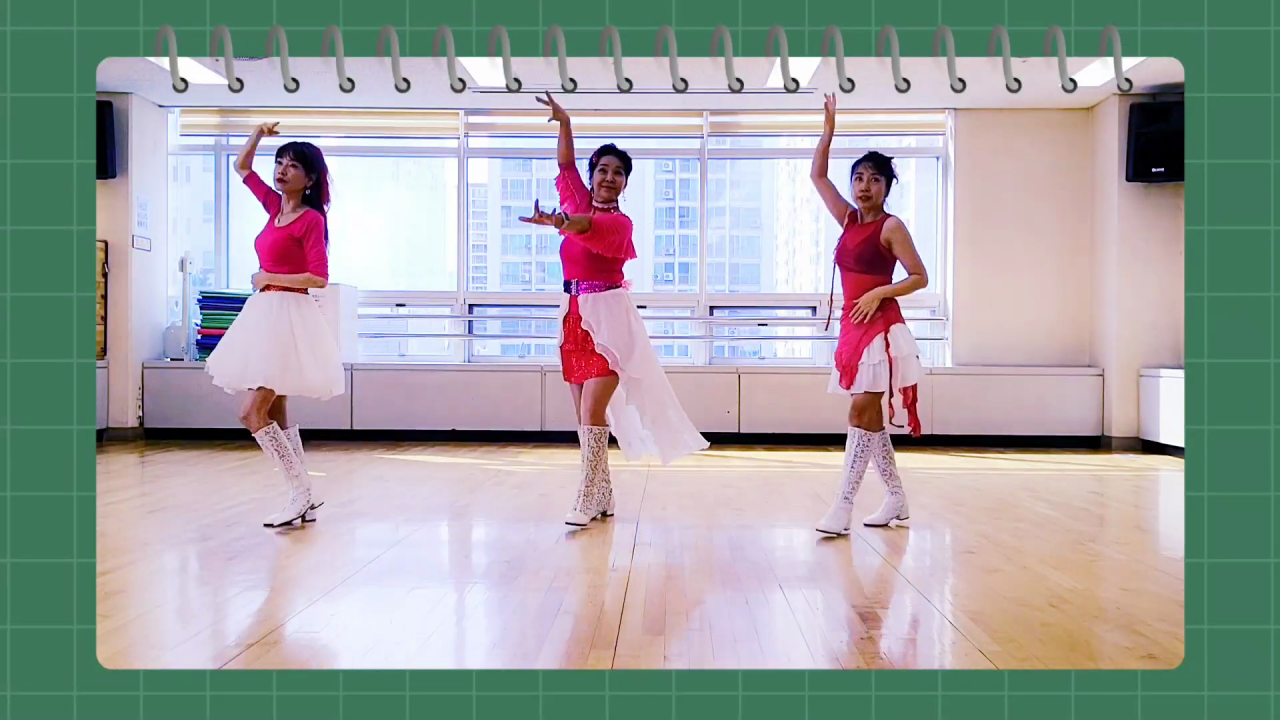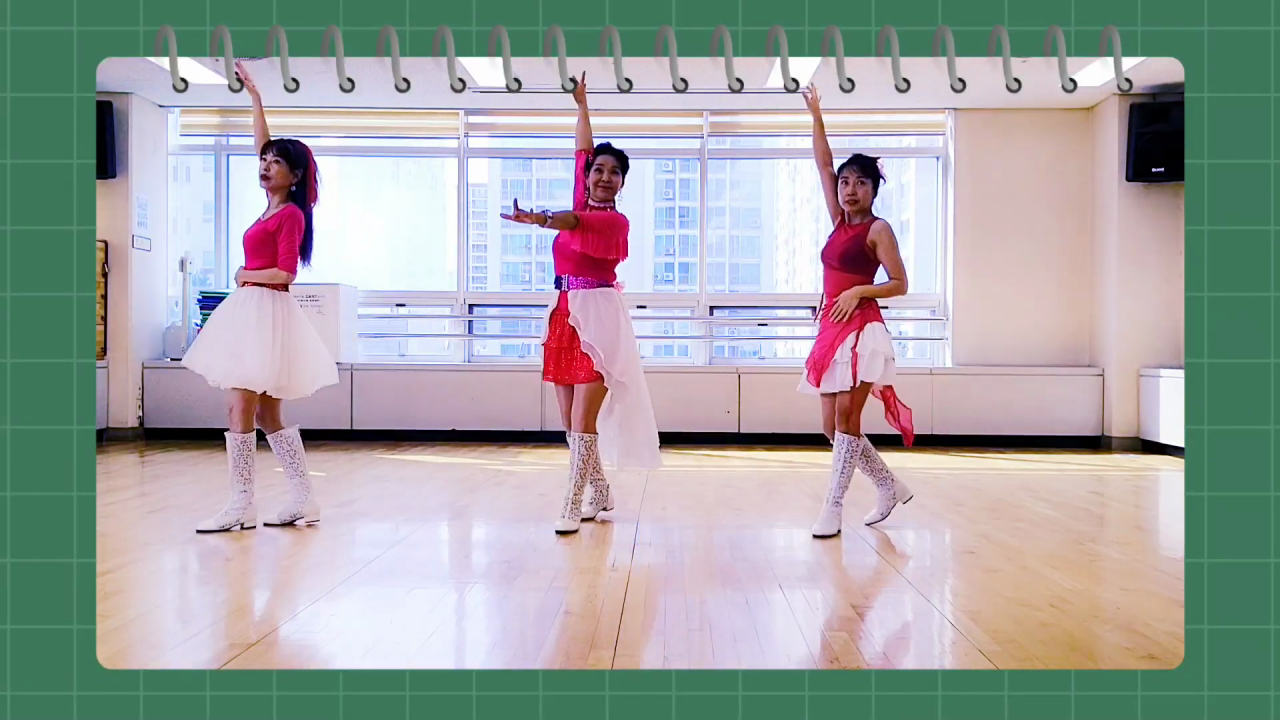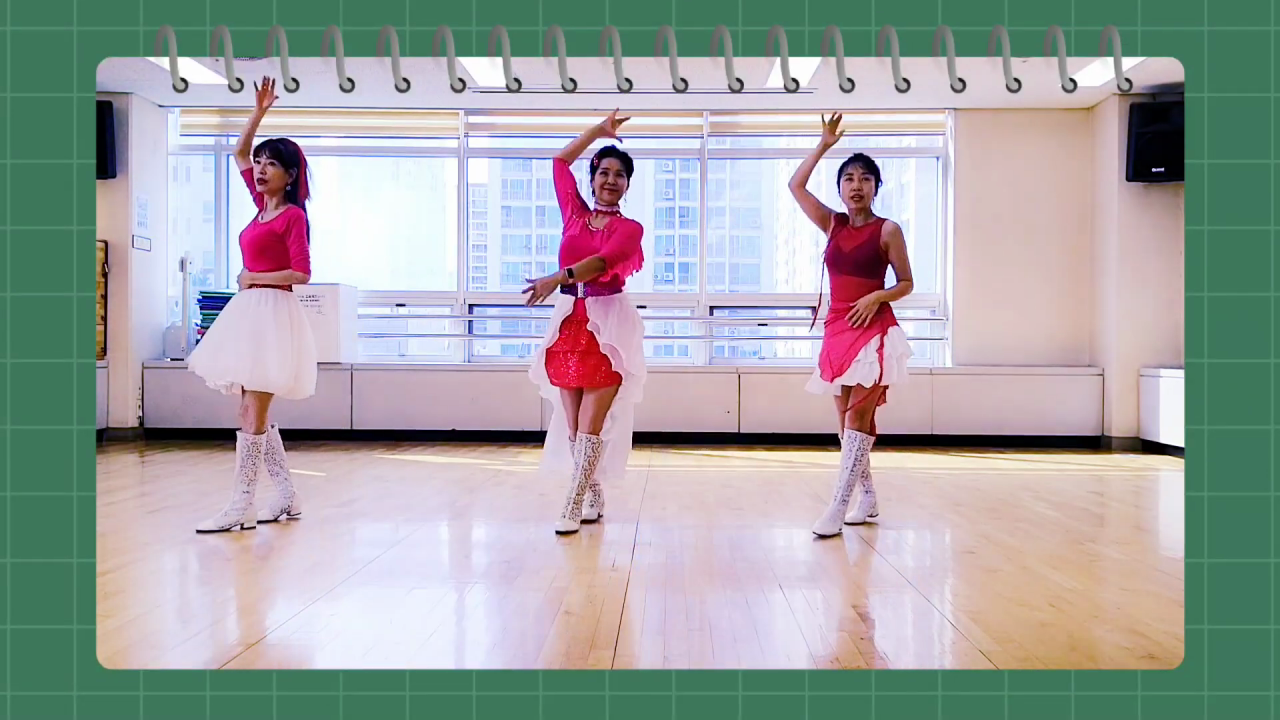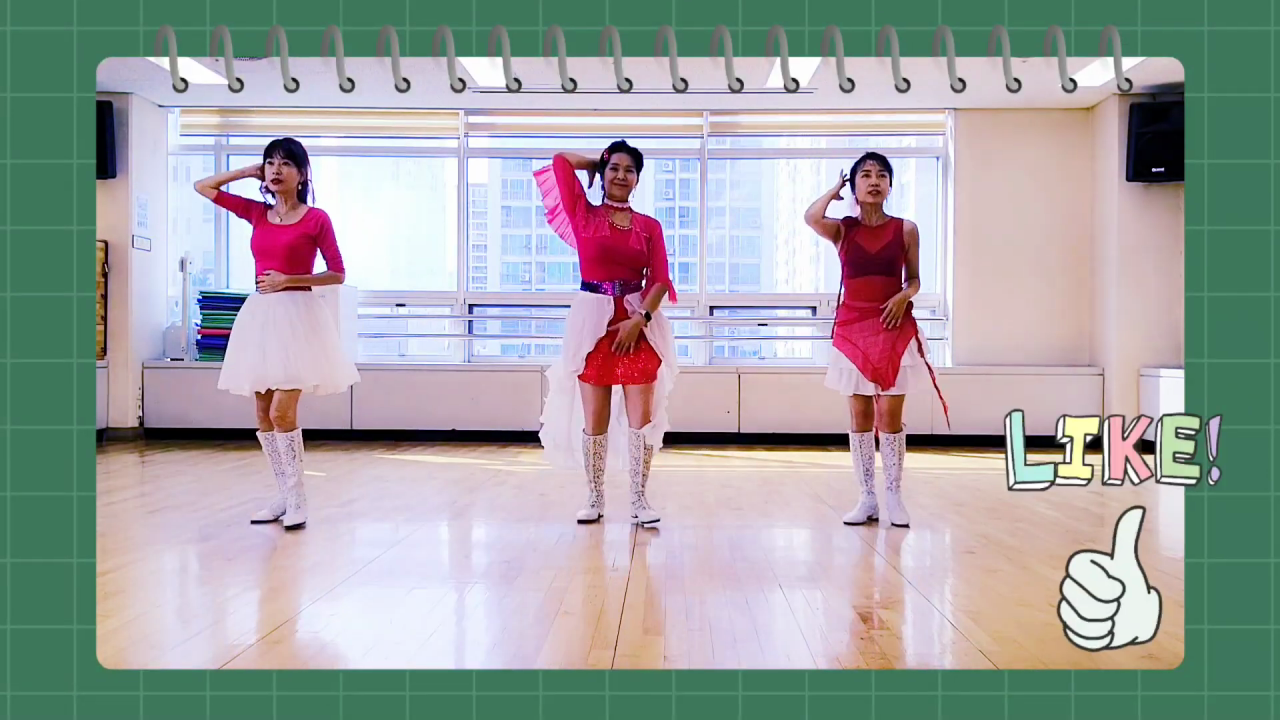
dt=0.3s
person 1, frame 1
left shoulder: (311, 219)
right shoulder: (275, 207)
left elbow: (320, 278)
right elbow: (242, 167)
left wrist: (269, 278)
right wrist: (256, 135)
left hip: (288, 318)
right hip: (265, 314)
left knee: (253, 414)
right knee: (272, 415)
left ankle: (302, 490)
right ankle: (302, 499)
person 1, frame 2
left shoulder: (291, 214)
right shoulder: (275, 205)
left elbow: (286, 273)
right elbow: (261, 142)
left wrist: (245, 275)
right wrist: (252, 94)
left hip: (265, 312)
right hip: (252, 312)
left knee: (240, 414)
right knee: (267, 416)
left ankle: (241, 507)
right ankle: (303, 500)
person 1, frame 3
left shoulder: (294, 215)
right shoulder: (262, 206)
left elbow: (301, 274)
right elbow: (241, 155)
left wrist: (254, 277)
right wrist: (258, 111)
left hip: (273, 313)
right hip: (248, 312)
left knee: (253, 416)
right knee: (253, 415)
left ankle: (241, 508)
right ankle: (285, 495)
person 1, frame 4
left shoulder: (316, 219)
right shoulder: (256, 213)
left elbow: (338, 274)
right elbow: (202, 187)
left wrist: (289, 279)
right wrist: (249, 170)
left hip: (298, 314)
right hip: (260, 315)
left knee: (281, 411)
right knee: (263, 415)
left ankle: (295, 496)
right ankle: (286, 496)
person 2, frame 1
left shoulder: (620, 221)
right shoulder: (580, 205)
left elbow: (588, 227)
right elbow: (565, 166)
left wrist: (558, 221)
right wrist: (563, 123)
left hip: (608, 319)
right hip: (576, 318)
left knee: (592, 413)
right knee: (587, 417)
left ankle: (586, 500)
right ankle: (604, 495)
person 2, frame 2
left shoulder: (616, 221)
right shoulder: (582, 205)
left elbow: (574, 222)
right elbow: (583, 151)
left wrist: (540, 219)
right wrist: (581, 104)
left hip: (597, 318)
right hip: (564, 317)
left knee: (583, 421)
right knee: (572, 421)
left ankle: (573, 506)
right ankle: (601, 493)
person 2, frame 3
left shoulder: (630, 229)
right shoulder: (575, 215)
left elbow: (603, 260)
right elbow: (561, 161)
left wrist: (558, 281)
right wrist: (597, 133)
left hip: (609, 325)
right hip: (568, 325)
left knee: (591, 424)
right knee: (572, 422)
left ankle: (574, 506)
right ankle: (594, 497)
person 2, frame 4
left shoulder: (649, 226)
right shoulder: (584, 217)
left elbow: (659, 279)
right elbow: (561, 163)
left wrist: (639, 319)
right wrist: (598, 161)
left hip: (637, 323)
right hip: (592, 321)
left knee: (642, 416)
right knee: (594, 419)
left ankle: (639, 498)
right ankle: (595, 497)
person 3, frame 1
left shoulder: (891, 226)
right shoulder: (848, 220)
left elbow: (919, 278)
right elbow: (818, 176)
left wrist: (880, 292)
right wrist: (828, 126)
left hip: (881, 331)
right hip: (854, 330)
left knee: (861, 416)
right knee: (868, 420)
left ankle: (843, 506)
right ankle: (895, 498)
person 3, frame 2
left shoulder: (878, 229)
right shoulder: (839, 222)
left elbow: (900, 283)
right elbow: (823, 164)
left wrist: (859, 291)
right wrist: (815, 117)
left hip: (859, 331)
right hip: (832, 331)
left knee: (846, 420)
right knee: (834, 425)
left ankle: (833, 508)
right ankle: (889, 486)
person 3, frame 3
left shoulder: (887, 229)
right shoulder: (831, 223)
left elbow: (906, 283)
right elbow: (795, 186)
left wrist: (876, 298)
right wrist: (823, 145)
left hip: (874, 331)
right hip: (838, 331)
left knee: (858, 414)
right knee: (848, 419)
left ankle: (840, 505)
right ankle: (865, 499)
person 3, frame 4
left shoulder: (905, 229)
right shoulder: (842, 229)
left elbow: (914, 278)
right elbow: (812, 218)
left wrist: (905, 296)
right wrist: (835, 190)
left hip: (894, 329)
right hip: (852, 330)
left knee: (889, 415)
right knee: (860, 417)
left ankle: (893, 496)
right ankle: (868, 495)
